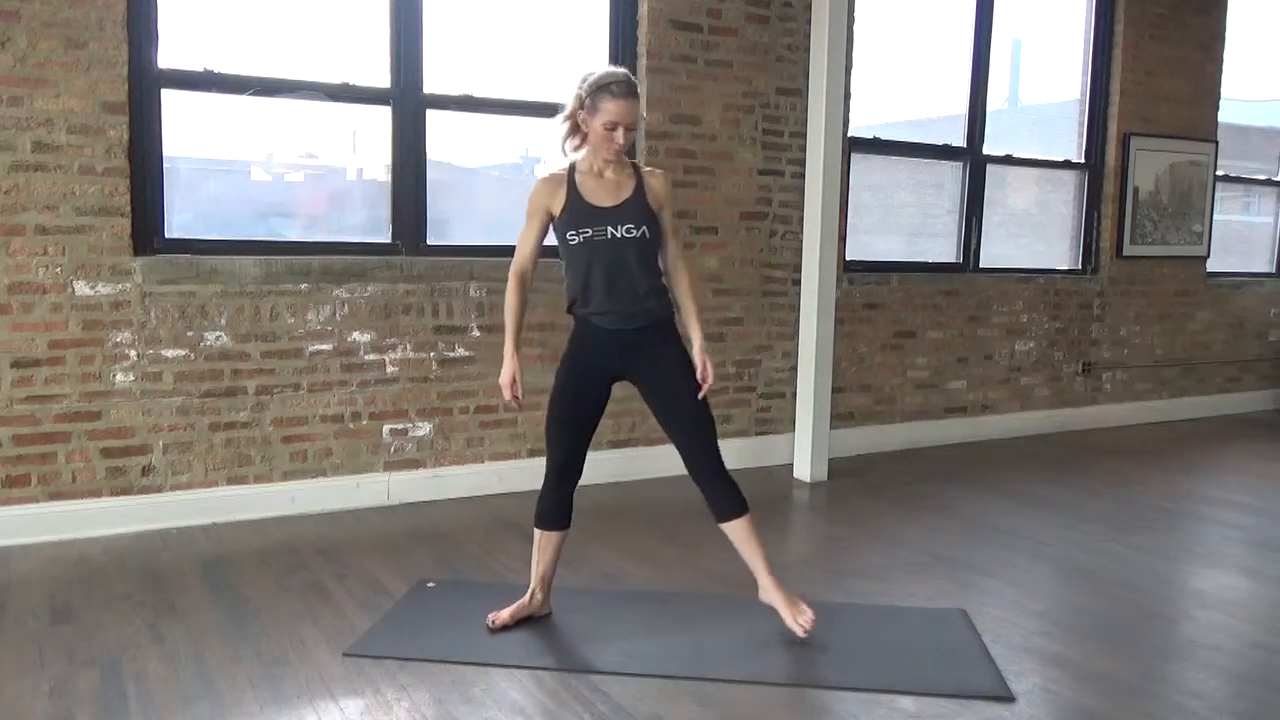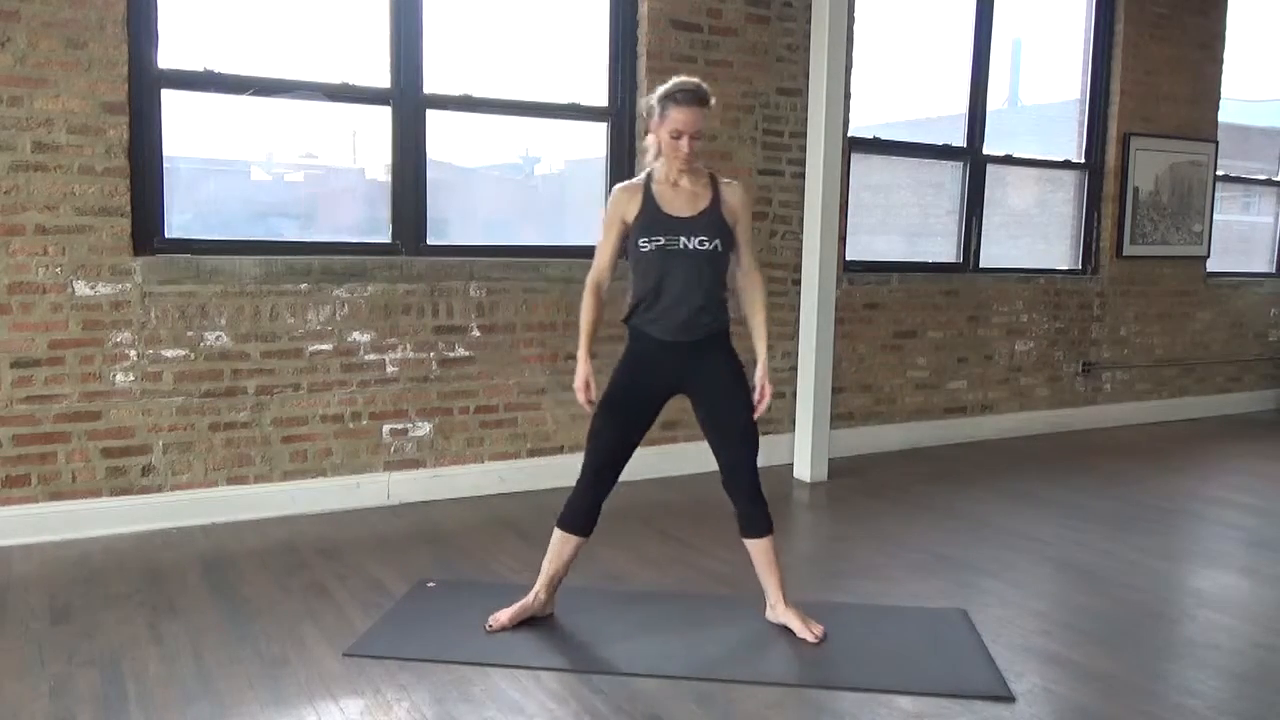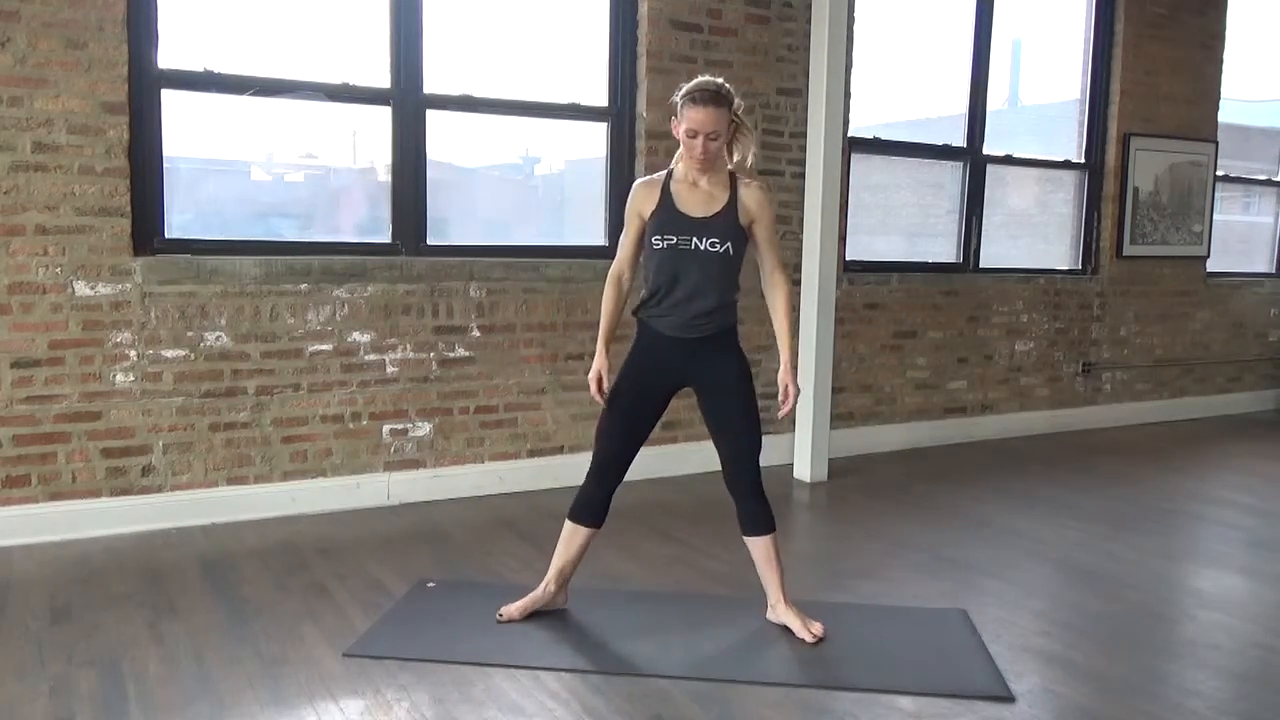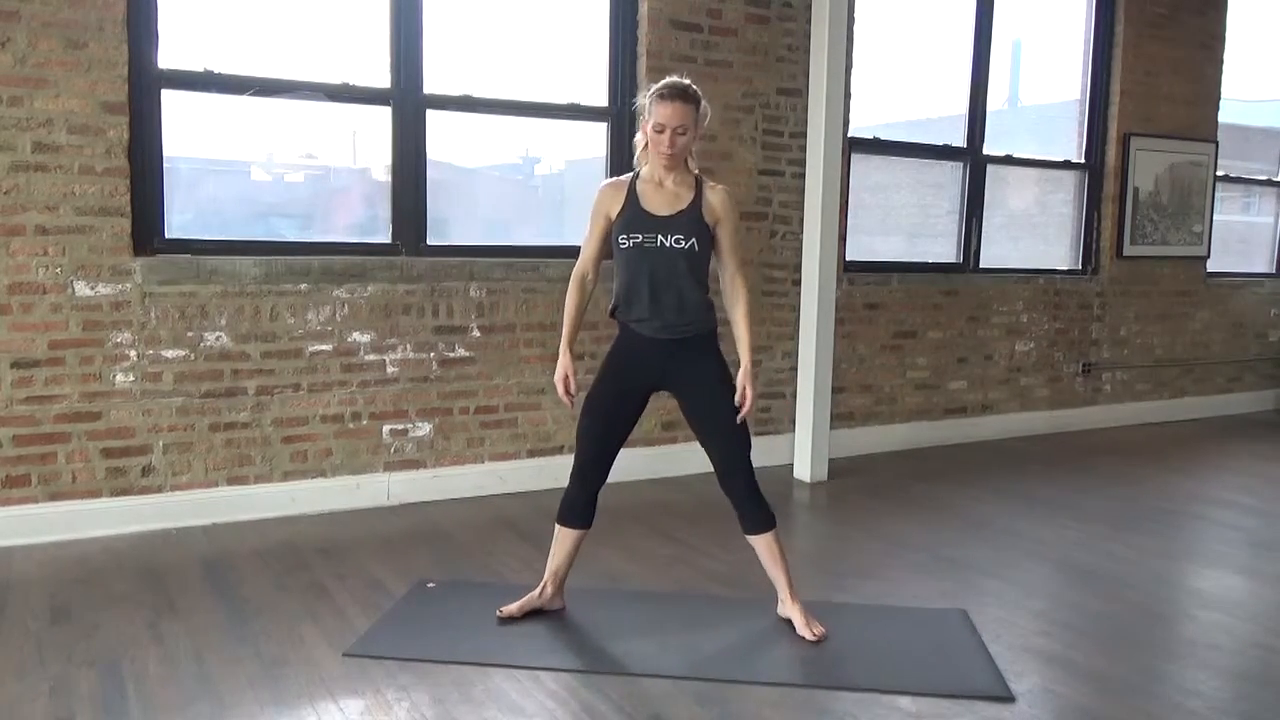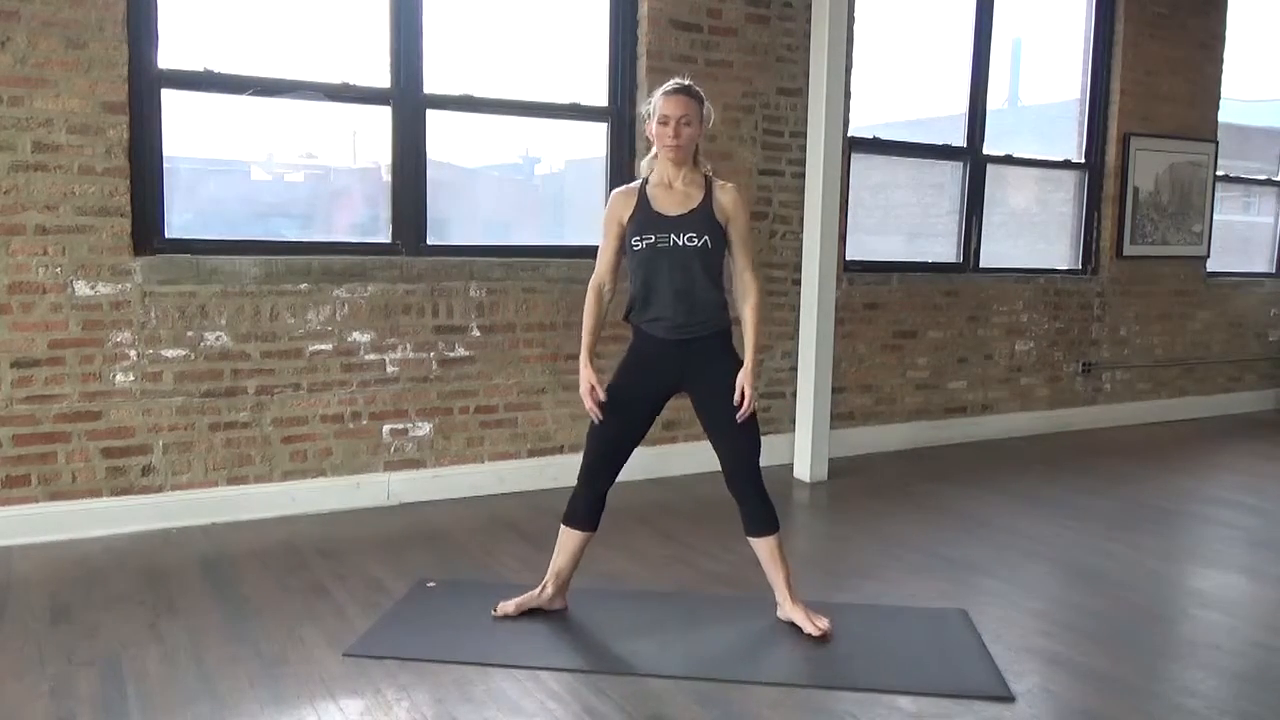
dt=0.3s
person 1, frame 1
left shoulder: (652, 184)
right shoulder: (553, 190)
left elbow: (673, 265)
right elbow: (521, 272)
left wrist: (698, 342)
right wrist: (511, 352)
left hip: (655, 341)
right hip: (590, 343)
left knee: (706, 465)
right knee: (560, 470)
left ankle: (769, 585)
right ankle: (537, 595)
person 1, frame 2
left shoulder: (730, 197)
right shoulder: (628, 197)
left elbow: (748, 278)
right elbow: (599, 279)
left wrist: (762, 359)
right wrist: (583, 357)
left hip: (712, 356)
right hip: (648, 354)
left knee: (743, 480)
right knee: (595, 476)
left ankle: (778, 603)
right ankle: (540, 595)
person 1, frame 3
left shoulder: (750, 198)
right shoulder: (648, 192)
left elbow: (773, 279)
right elbow: (621, 273)
left wrist: (786, 360)
right wrist: (601, 349)
left hip: (718, 352)
right hip: (654, 348)
left knee: (745, 477)
right knee: (604, 470)
left ankle: (778, 602)
right ankle: (552, 587)
person 1, frame 4
left shoulder: (714, 199)
right shoulder: (613, 194)
left elbow: (733, 283)
right elbow: (584, 274)
left wrist: (746, 363)
right wrist: (565, 350)
left hip: (695, 353)
right hip: (632, 350)
left knee: (738, 475)
right knee: (586, 470)
left ankle: (787, 599)
right ankle: (550, 589)
person 1, frame 5
left shoulder: (725, 198)
right shoulder: (625, 201)
left elbow: (746, 283)
right elbow: (601, 284)
left wrist: (749, 363)
right wrist: (585, 361)
left hip: (711, 354)
right hip: (648, 353)
left knee: (746, 478)
right knee: (595, 472)
left ankle: (788, 601)
right ankle: (552, 589)
